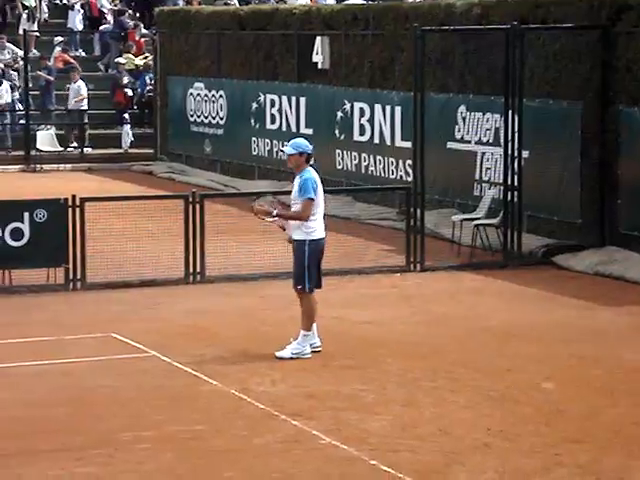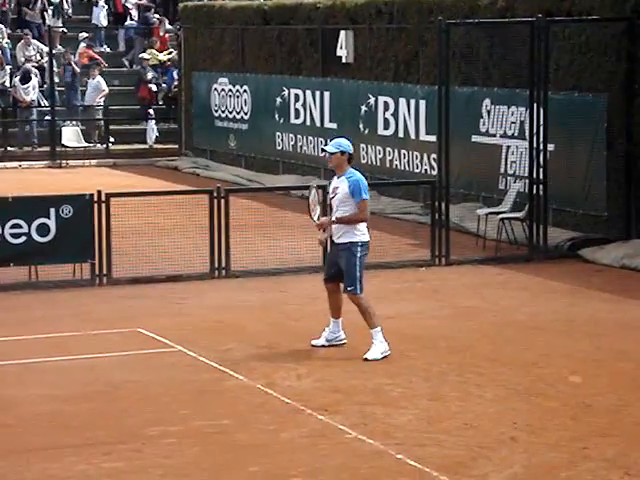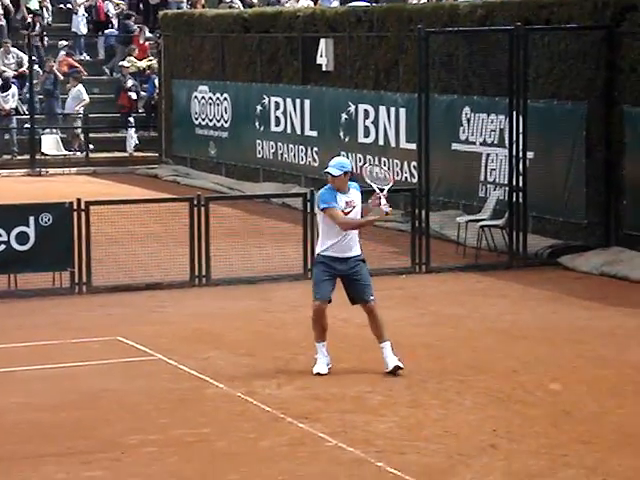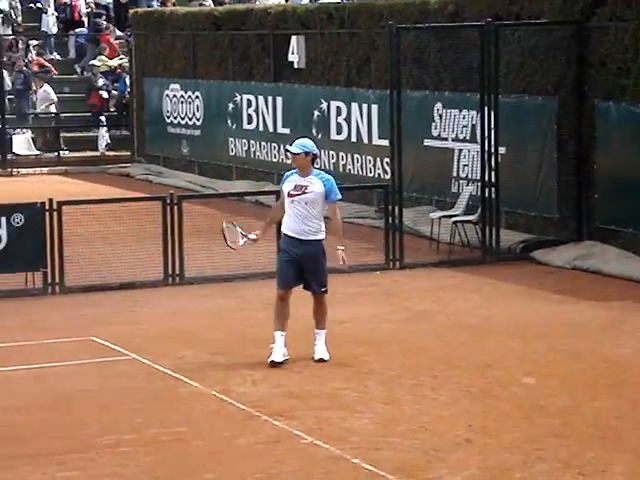
dt=0.7s
person 1, frame 1
left shoulder: (306, 179)
right shoulder: (306, 176)
left elbow: (305, 214)
left wrist: (273, 212)
right wrist: (293, 228)
left hip: (308, 241)
right hip: (304, 239)
left knee: (306, 291)
right knee: (303, 290)
left ankle: (302, 345)
right ankle: (312, 338)
person 1, frame 2
left shoulder: (355, 180)
right shoulder: (334, 180)
left elbow: (364, 215)
left wrist: (332, 221)
right wrist: (327, 231)
left hip: (354, 244)
right hip: (338, 242)
left knee: (354, 294)
right knee: (330, 285)
left ankle: (379, 342)
right ankle: (335, 332)
person 1, frame 3
left shoulder: (355, 189)
right shoulder: (325, 195)
left elbow: (364, 215)
right elbow: (344, 223)
left wrist: (373, 206)
right wrist: (373, 218)
left hip: (353, 259)
right hip: (326, 260)
left knee: (370, 307)
right knee: (318, 307)
left ankle: (388, 356)
right ankle: (322, 357)
person 1, frame 4
left shoulder: (325, 181)
right shoulder: (288, 178)
left elbow: (335, 215)
left wrist: (340, 246)
right wrist: (263, 230)
left hip: (313, 244)
right hip: (288, 243)
left knee: (319, 295)
right knee: (282, 294)
left ankle: (320, 343)
right ankle: (279, 347)
